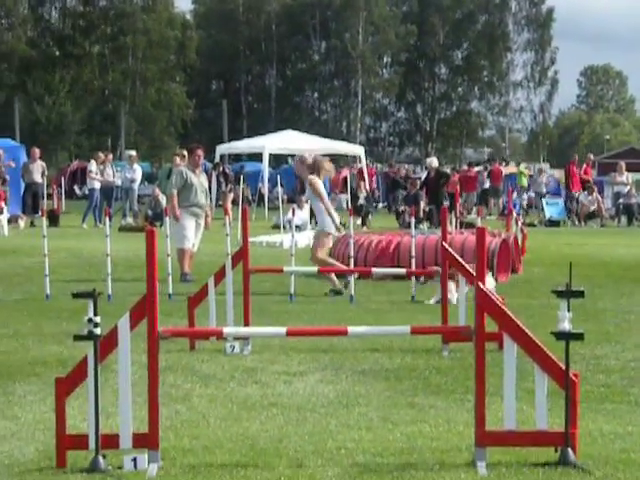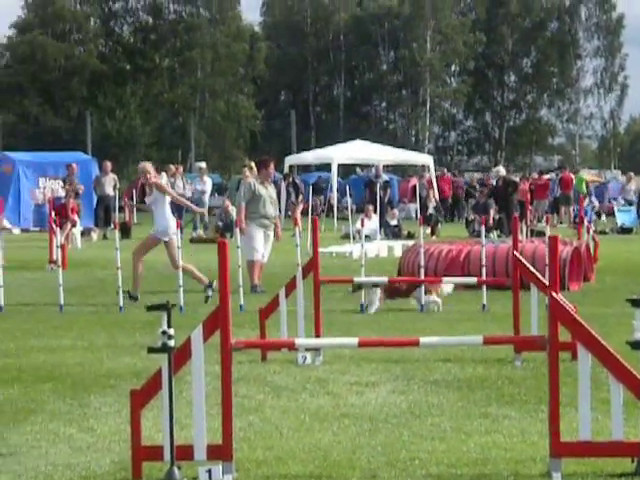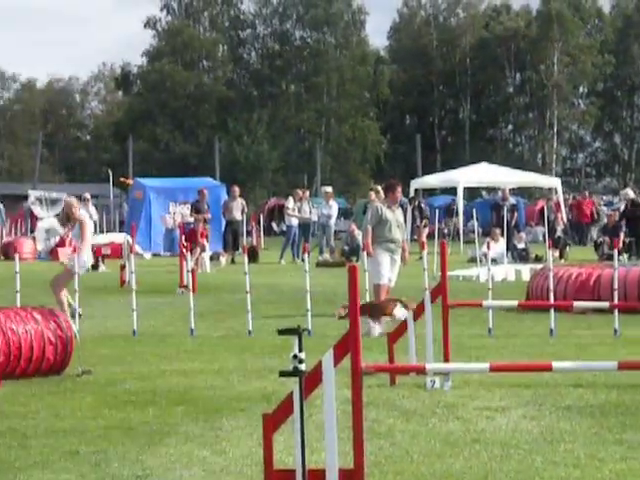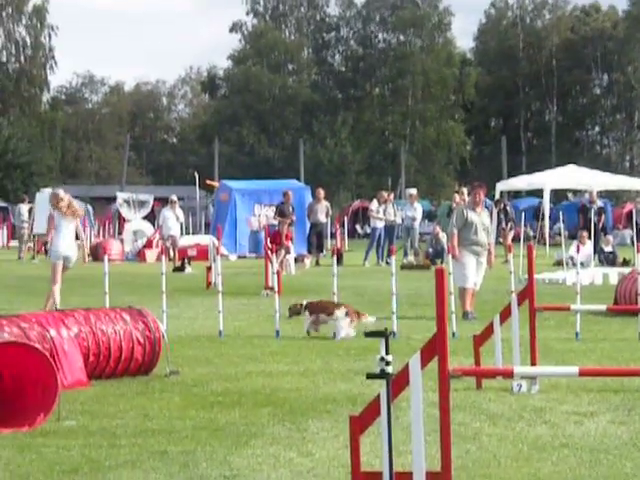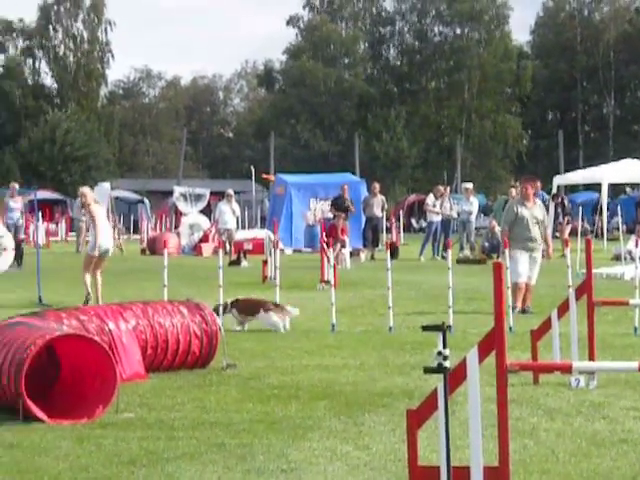
dt=0.7s
person 1, frame 1
left shoulder: (203, 175)
right shoulder: (181, 171)
left elbow: (206, 197)
right elbow: (173, 191)
left wrist: (208, 215)
right wrist: (174, 209)
left hip: (199, 215)
right hip: (185, 213)
left knee: (193, 245)
right knee: (185, 244)
left ankle: (189, 272)
right ankle: (184, 273)
person 1, frame 2
left shoulder: (272, 187)
right shoulder: (250, 183)
left elbow: (275, 208)
right elbow: (241, 203)
left wrist: (278, 226)
right wrist: (241, 221)
left hip: (269, 226)
right hip: (254, 224)
left knee: (263, 257)
right knee: (255, 255)
left ankle: (259, 283)
right ankle: (254, 284)
person 1, frame 3
left shoulder: (399, 211)
right shoulder: (377, 207)
left elbow: (403, 232)
right elbow: (368, 226)
left wrist: (405, 249)
right wrist: (368, 245)
left hip: (395, 250)
right hip: (381, 249)
left knee: (390, 281)
right knee: (381, 279)
person 1, frame 4
left shoulder: (486, 213)
right shoulder: (462, 210)
left elbow: (489, 235)
right elbow: (454, 229)
left wrist: (491, 253)
right wrist: (454, 247)
left hip: (481, 253)
right hip: (466, 251)
left knee: (475, 284)
right knee: (466, 282)
left ankle: (471, 310)
right ankle: (466, 311)
person 1, frame 5
left shoulder: (539, 205)
right shoulder: (514, 205)
left elbow: (545, 227)
right elbow: (505, 227)
left wrist: (549, 245)
left hip: (536, 248)
right hip: (518, 247)
left knee: (530, 280)
right knee: (519, 278)
left ankle: (526, 305)
right ankle: (516, 306)
person 2, frame 1
left shoulder: (311, 179)
right shoulder: (313, 179)
left elbow: (324, 200)
left wrist: (335, 222)
left hip: (327, 221)
right hip: (324, 221)
left knee: (316, 256)
right knee: (317, 256)
right ankle: (337, 287)
person 2, frame 2
left shoulder: (158, 184)
right shoulder: (149, 187)
left elbow: (176, 197)
left wrist: (194, 208)
left hip: (164, 226)
right hip: (160, 227)
left knee: (137, 254)
right knee: (176, 264)
right ankle: (207, 284)
person 2, frame 3
left shoulder: (83, 221)
right shoulder: (74, 220)
left elbow: (84, 243)
left wrist: (75, 258)
left hip: (81, 259)
right hip: (77, 259)
left knee: (58, 288)
right knee: (54, 282)
left ankle: (66, 319)
right ankle: (73, 308)
person 2, frame 4
left shoulder: (53, 214)
right shoulder: (75, 215)
left elbow: (49, 235)
right elbow: (82, 234)
right wrist: (85, 252)
left hip: (57, 249)
right hip: (71, 250)
left knee: (55, 283)
right knee: (56, 282)
left ankle: (57, 307)
right ankle: (46, 309)
person 2, frame 5
left shoulder: (91, 208)
right shoulder: (100, 208)
left elbow: (97, 228)
left wrist: (96, 247)
left hip: (98, 242)
right hip: (109, 241)
left knee: (86, 271)
right knee: (96, 271)
left ankle: (89, 292)
right ankle: (99, 301)
